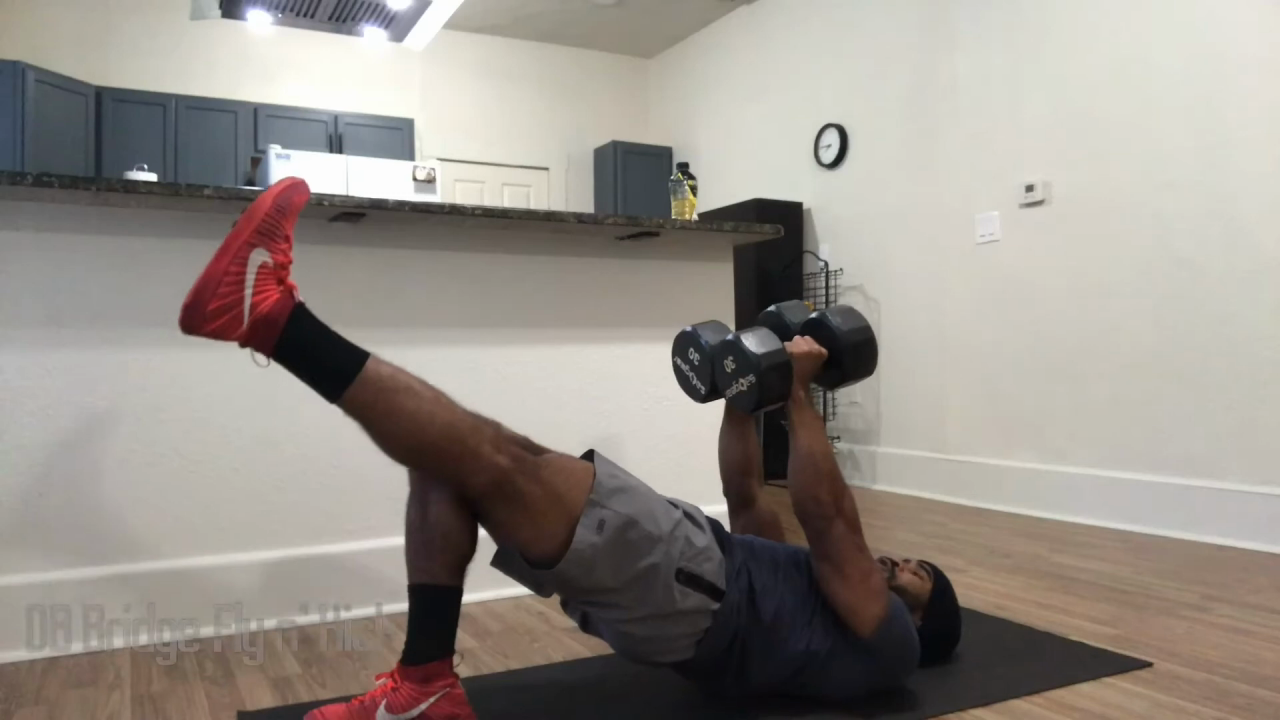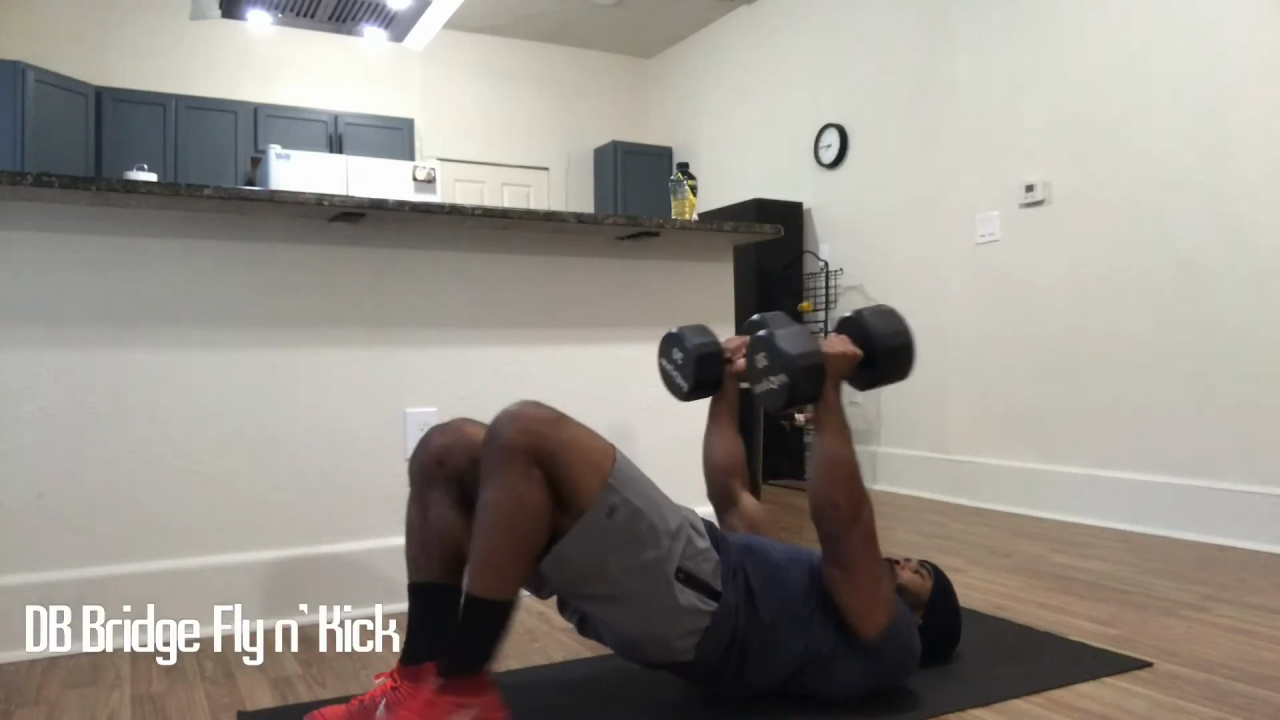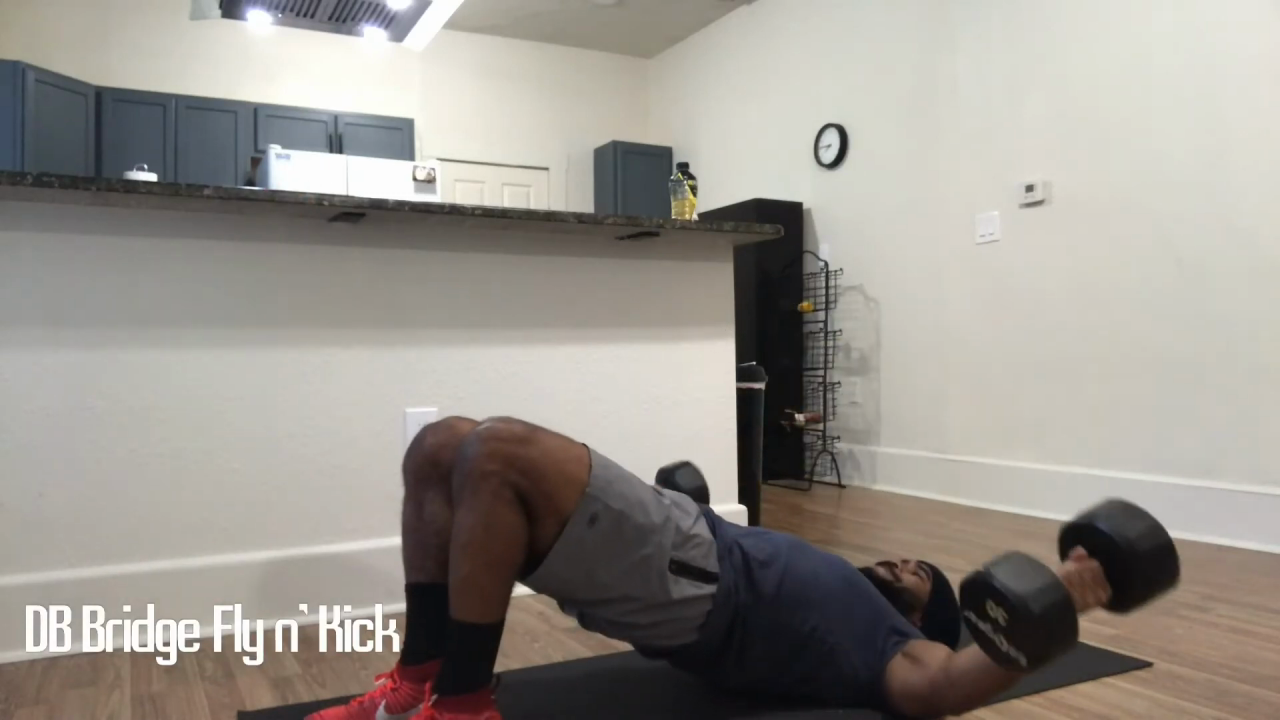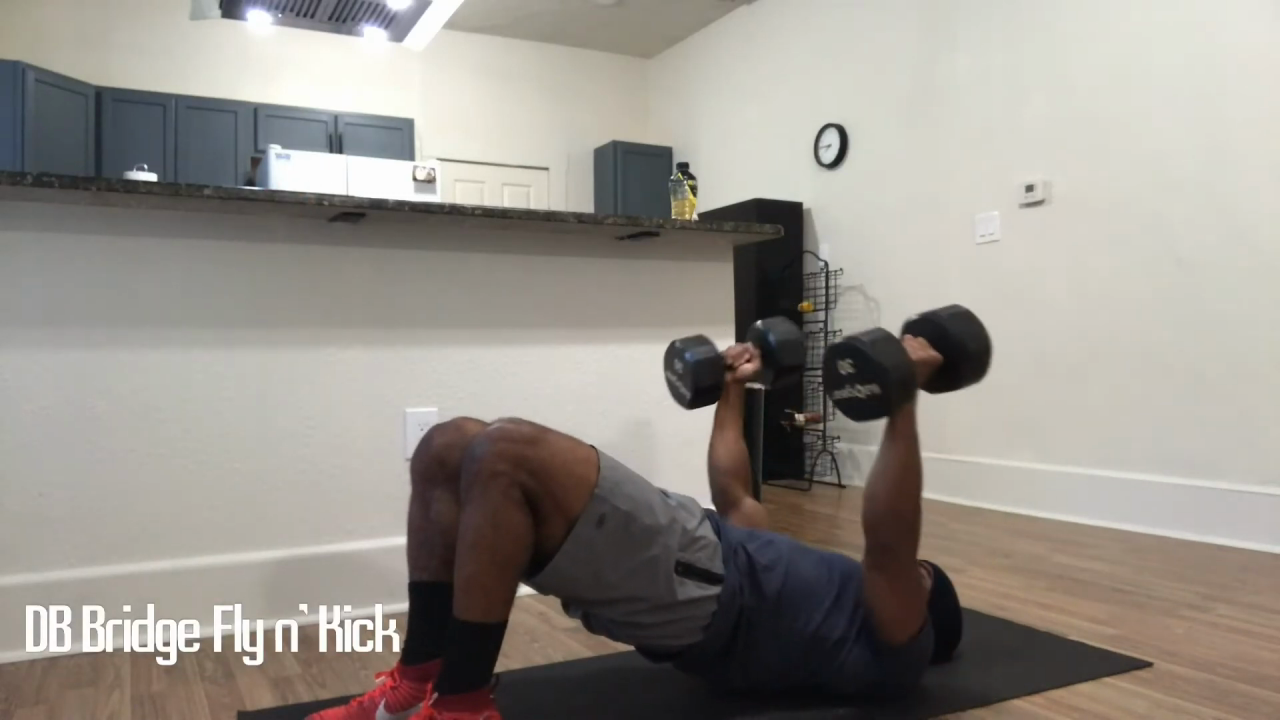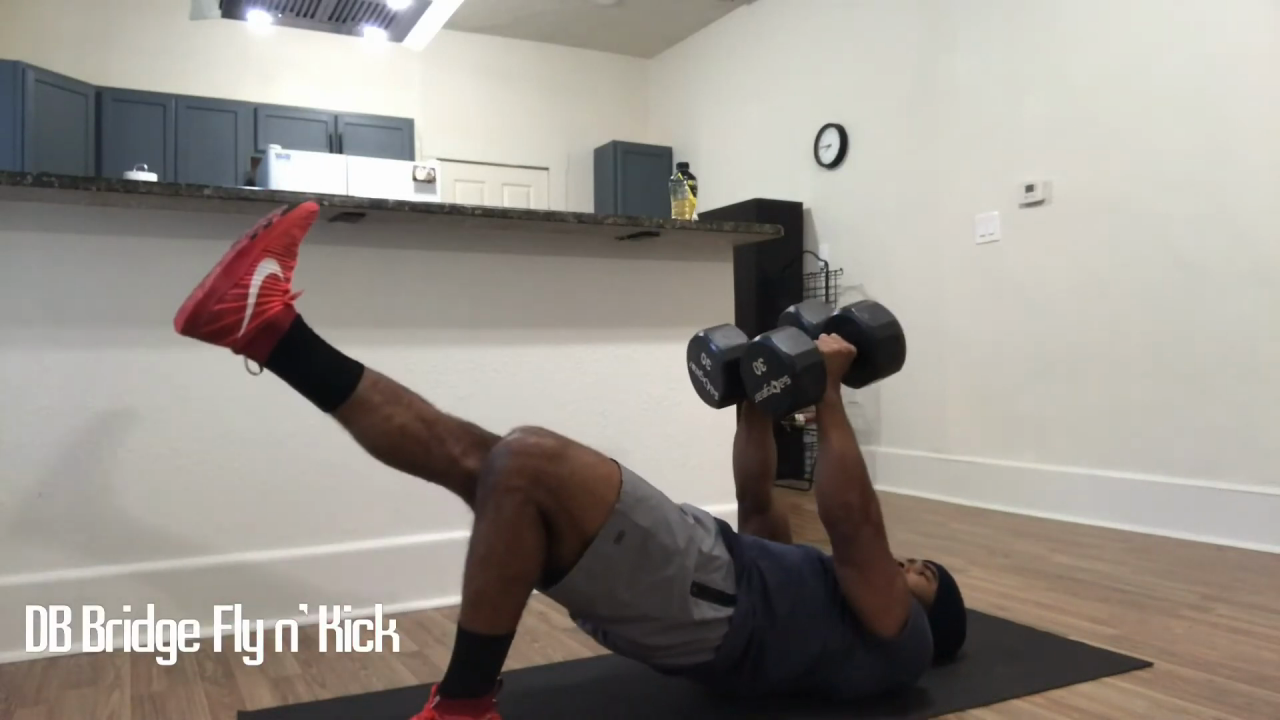
dt=1s
person 1, frame 1
left shoulder: (884, 643)
right shoulder: (813, 591)
left elbow: (828, 517)
right elbow: (745, 497)
left wrist: (798, 396)
left hip: (688, 588)
right hip: (655, 581)
left knee: (489, 458)
right knee: (451, 462)
left ankle: (270, 316)
person 1, frame 2
left shoulder: (887, 641)
right shoulder: (817, 584)
left elbow: (844, 527)
right elbow: (730, 491)
left wrist: (826, 396)
right wrist: (726, 389)
left hip: (689, 593)
right hip: (651, 580)
left knee: (526, 430)
right knee: (450, 448)
person 1, frame 3
left shoulder: (893, 644)
right shoulder: (839, 596)
right wrist: (674, 499)
left hip: (691, 579)
left knee: (497, 454)
right knee: (441, 448)
person 1, frame 4
left shoulder: (893, 647)
right shoulder: (823, 587)
left elbow: (892, 543)
right elbow: (733, 494)
left wrist: (903, 404)
right wrist: (732, 394)
left hip: (695, 586)
left knee: (506, 453)
right knee: (447, 449)
person 1, frame 5
left shoulder: (896, 643)
right shoulder: (824, 589)
left elbow: (853, 526)
right elbow: (757, 504)
left wrist: (828, 395)
right wrist: (758, 395)
left hip: (705, 602)
right hip: (674, 583)
left knee: (527, 460)
right knee: (464, 453)
right ankle: (268, 325)
